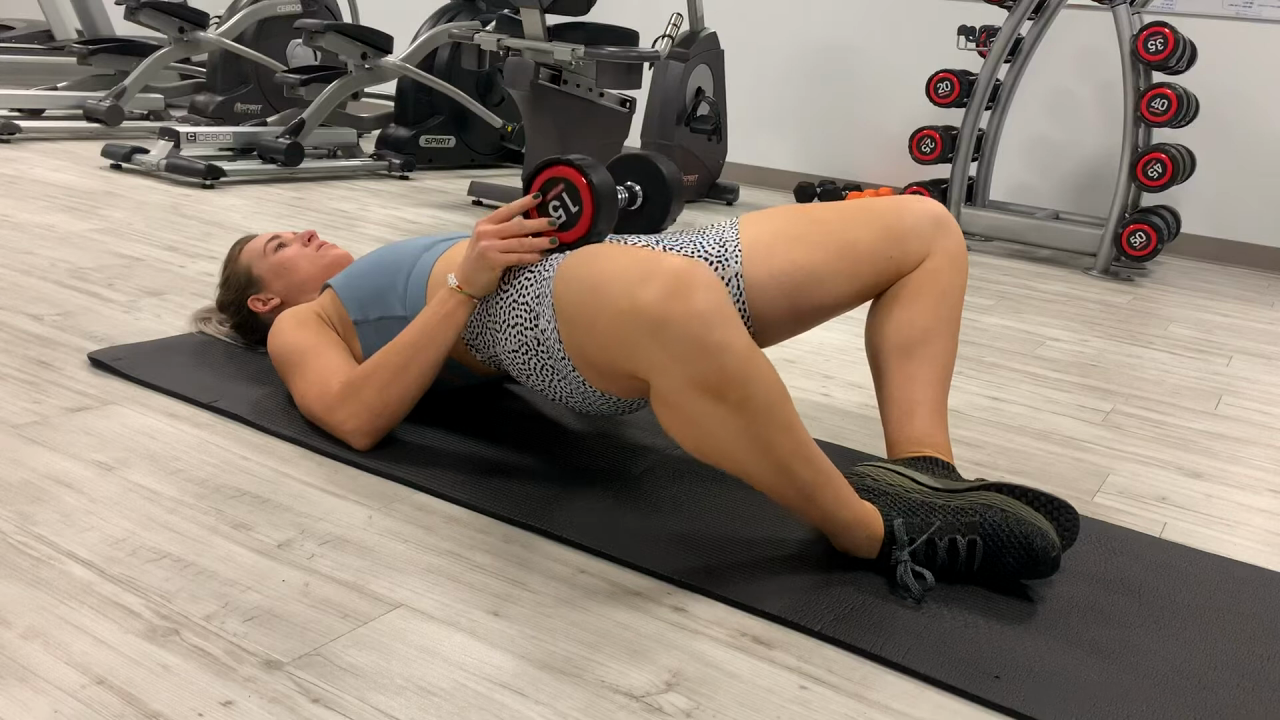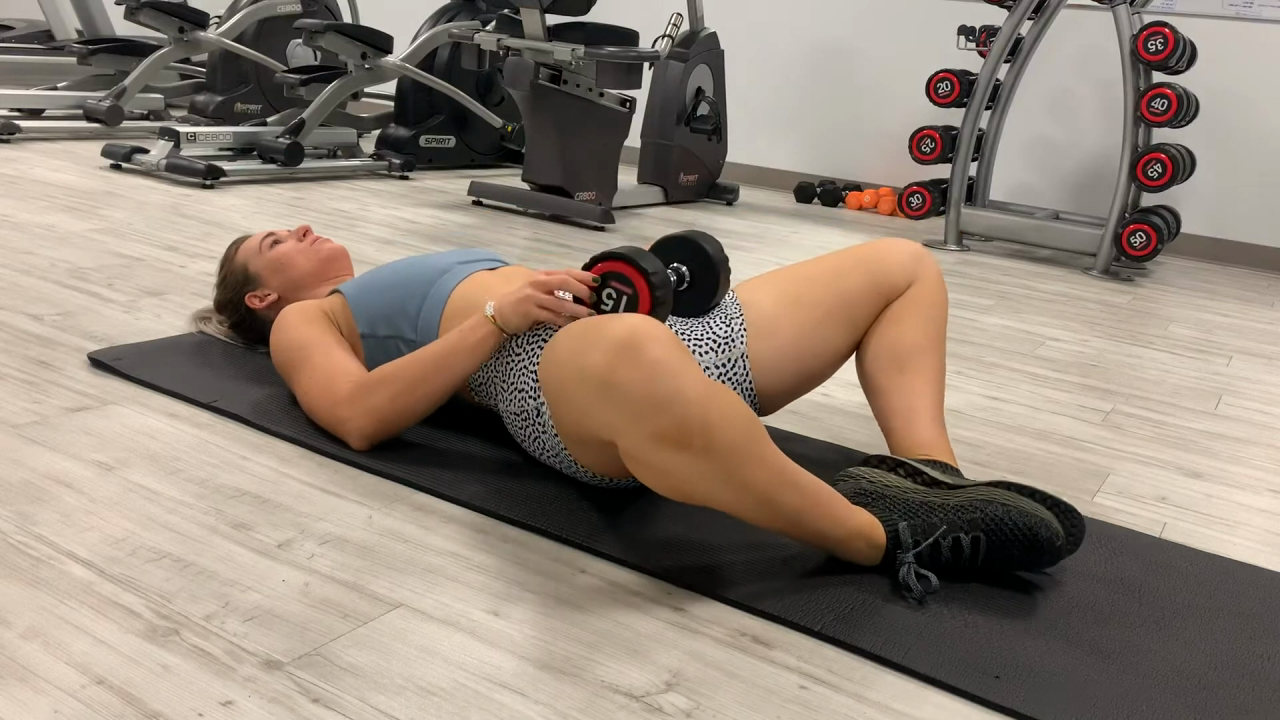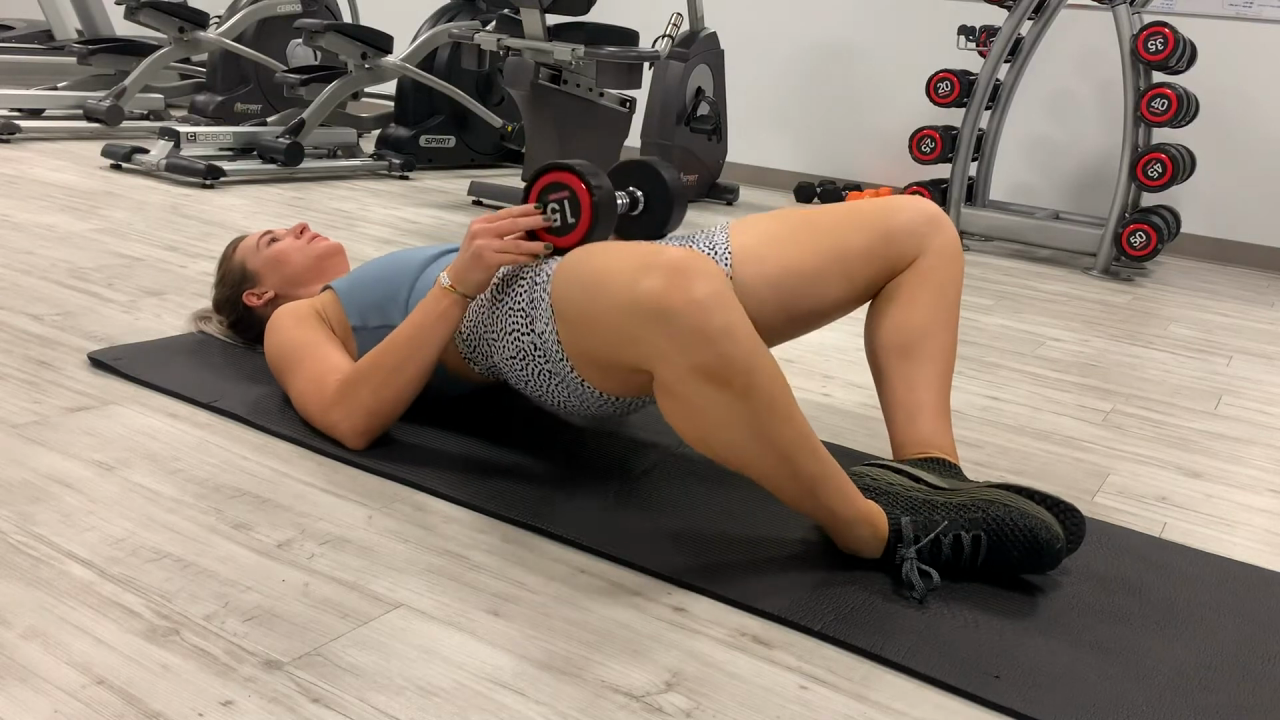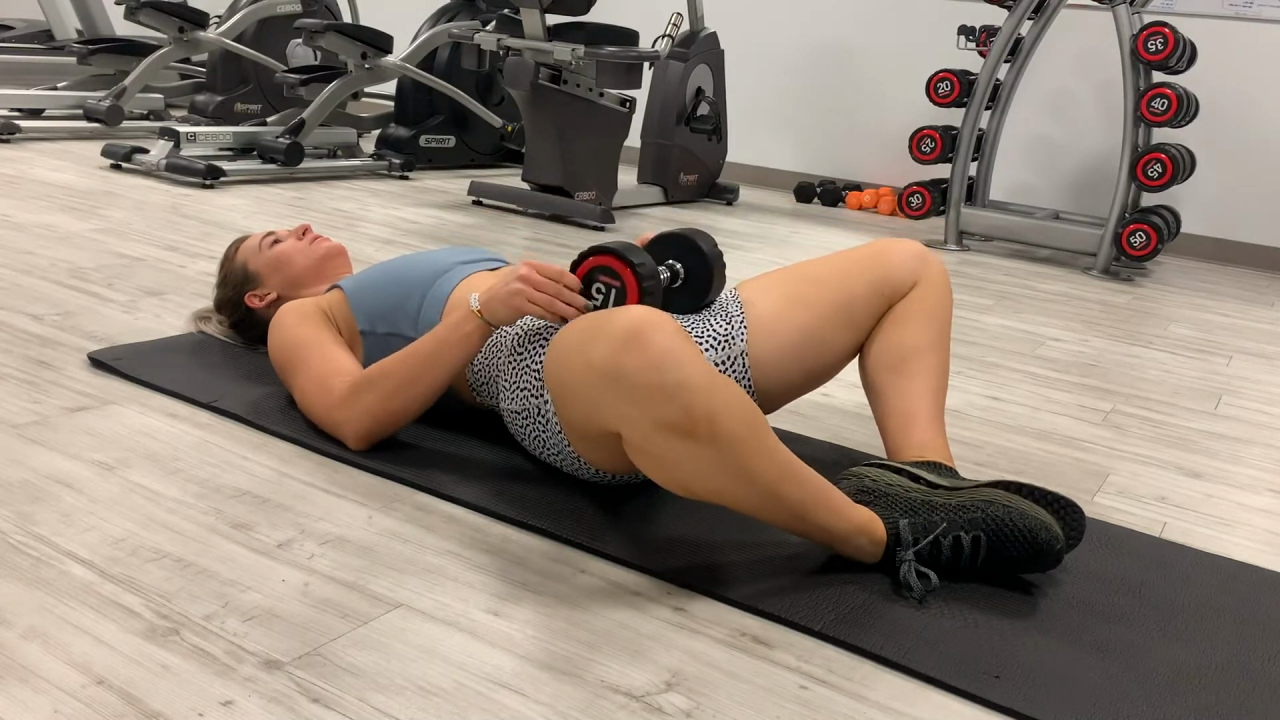
dt=1s
person 1, frame 1
left shoulder: (393, 276)
right shoulder: (301, 328)
right elbow: (359, 419)
right wrist: (465, 280)
left hip: (629, 266)
right hip: (534, 300)
left knee: (922, 225)
right knee: (671, 301)
left ankle: (918, 474)
right ankle: (876, 531)
person 1, frame 2
left shoulder: (403, 287)
right shoulder: (303, 326)
right elbow: (362, 417)
right wrist: (498, 315)
left hip: (661, 328)
right hip: (544, 366)
left knee: (903, 265)
right knee: (631, 357)
left ankle: (925, 479)
right ankle: (881, 537)
person 1, frame 3
left shoulder: (392, 280)
right shoulder: (297, 324)
right elbow: (352, 418)
left wrist: (602, 231)
right wrist: (461, 280)
left hip: (598, 278)
right hip: (528, 309)
left knee: (916, 226)
right knee: (671, 291)
left ankle: (926, 475)
right ankle: (878, 530)
person 1, frame 4
left shoulder: (401, 284)
right shoulder: (302, 323)
right elbow: (358, 417)
right wrist: (487, 307)
left hip: (646, 326)
right hip: (543, 360)
left knee: (907, 265)
right knee: (638, 350)
left ankle: (920, 478)
right ankle: (882, 535)
